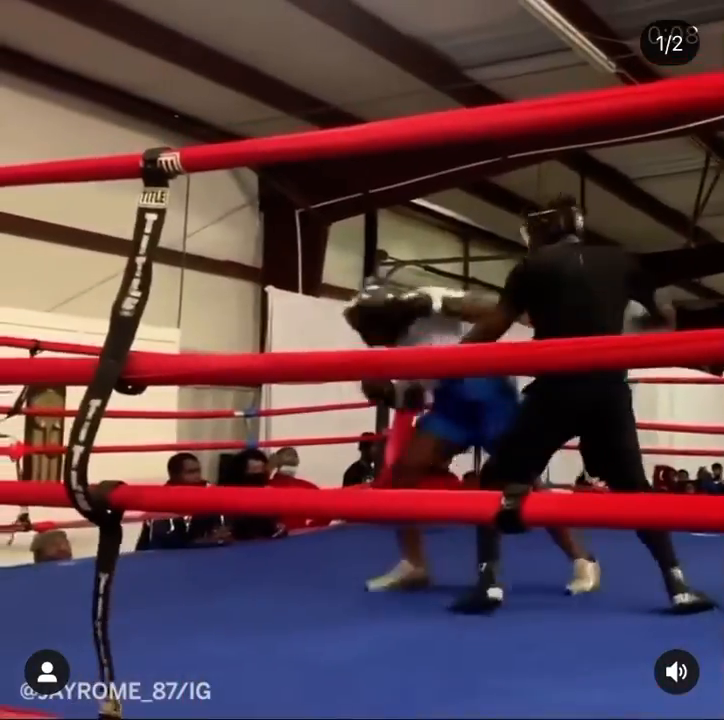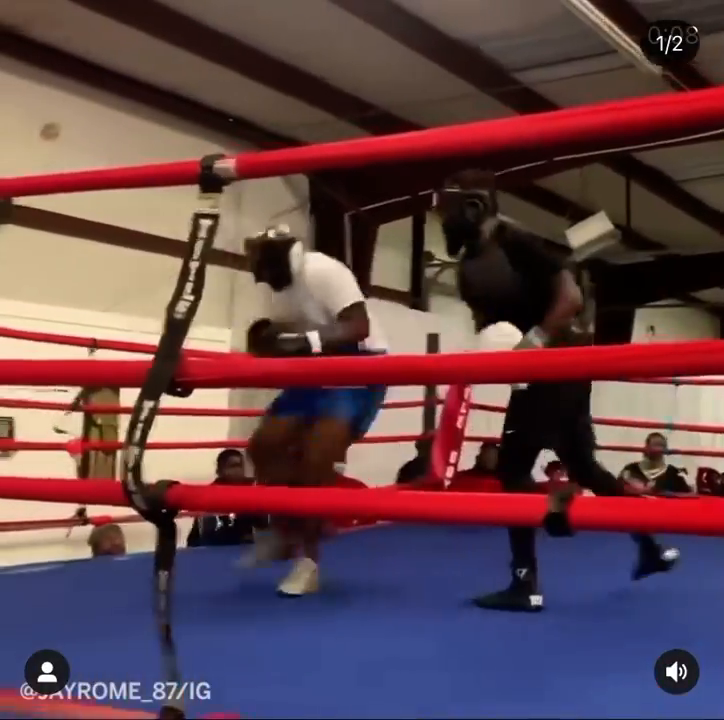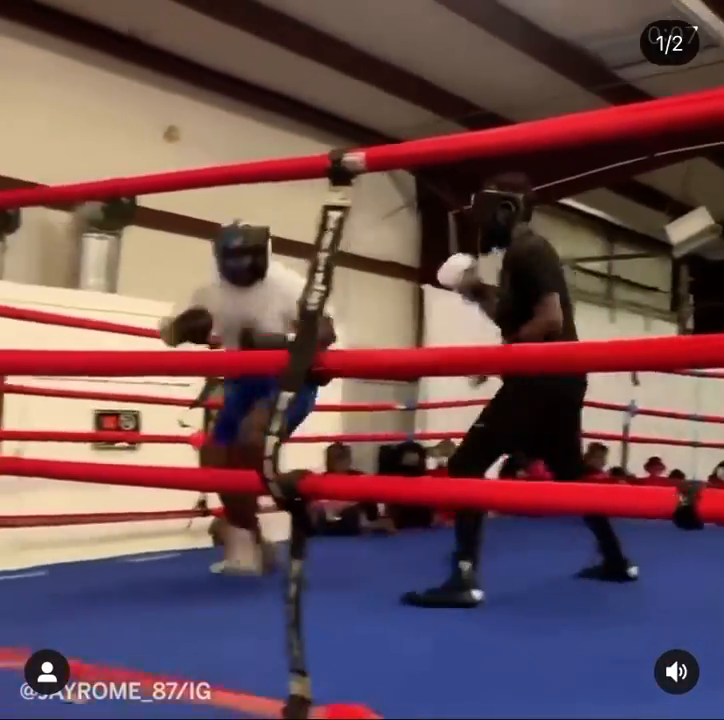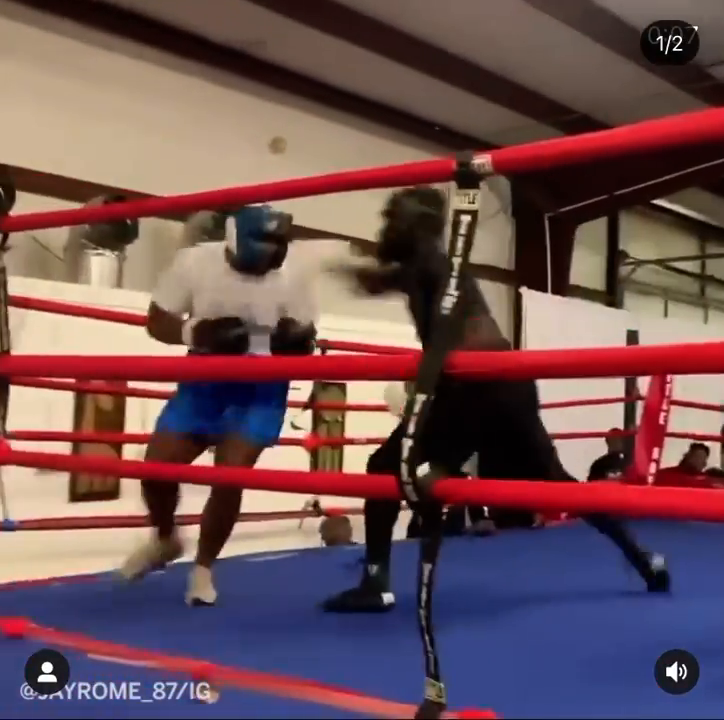
dt=0.4s
person 1, frame 1
left shoulder: (535, 265)
right shoulder: (621, 262)
left elbow: (492, 326)
right elbow: (662, 317)
left hip: (559, 386)
right hip: (608, 386)
left knee: (500, 476)
right knee: (632, 488)
left ankle: (488, 580)
right ankle: (679, 584)
person 1, frame 2
left shoulder: (518, 245)
right shoulder: (469, 262)
left elbow: (571, 298)
right elbow: (486, 324)
left wrist: (535, 342)
left knee: (511, 468)
right knee: (582, 465)
left ankle: (525, 585)
right ankle: (652, 547)
person 1, frame 3
left shoulder: (528, 252)
right shoulder: (530, 253)
left elbow: (552, 318)
right elbow: (522, 314)
right wrist: (474, 289)
left hip: (542, 375)
right hip: (562, 376)
left knee: (467, 463)
right knee: (567, 470)
left ankle: (464, 577)
right ankle: (616, 558)
person 1, frame 4
left shoulder: (432, 270)
right shoulder: (414, 266)
left elbow: (477, 338)
right elbow: (372, 282)
left hip: (481, 389)
right hip: (505, 389)
left knee: (386, 467)
right knee: (554, 482)
left ankle: (375, 583)
right ankle: (645, 559)
person 2, frame 1
right shoulder: (401, 350)
left elbow: (472, 308)
right elbow: (414, 400)
left wrist: (431, 303)
right wrist: (388, 392)
left hip: (483, 386)
right hip: (450, 403)
right knee: (404, 471)
left ankle: (581, 560)
right ankle: (413, 565)
person 2, frame 2
left shoulder: (324, 273)
right shoulder: (273, 286)
left elbow: (357, 327)
right elbow: (273, 334)
left wrist: (307, 342)
right wrist: (261, 337)
left knee: (315, 459)
right knee: (264, 445)
left ankle: (308, 560)
right ankle: (284, 534)
person 2, frame 3
left shoulder: (287, 285)
right shoulder: (213, 290)
left elbow: (325, 339)
right elbow: (172, 334)
left wrist: (282, 344)
right wrist: (187, 327)
right hip: (244, 381)
left knee: (250, 443)
right knee: (222, 463)
left ankle: (241, 533)
right ankle: (253, 544)
person 2, frame 4
left shoulder: (286, 280)
right shoulder: (198, 262)
left elbow: (300, 344)
right elbow: (156, 323)
left wrist: (302, 338)
right wrist: (195, 332)
left hip: (259, 387)
right hip: (205, 377)
left knee: (229, 478)
right knee: (157, 468)
left ankle: (203, 567)
right ankle: (164, 541)
